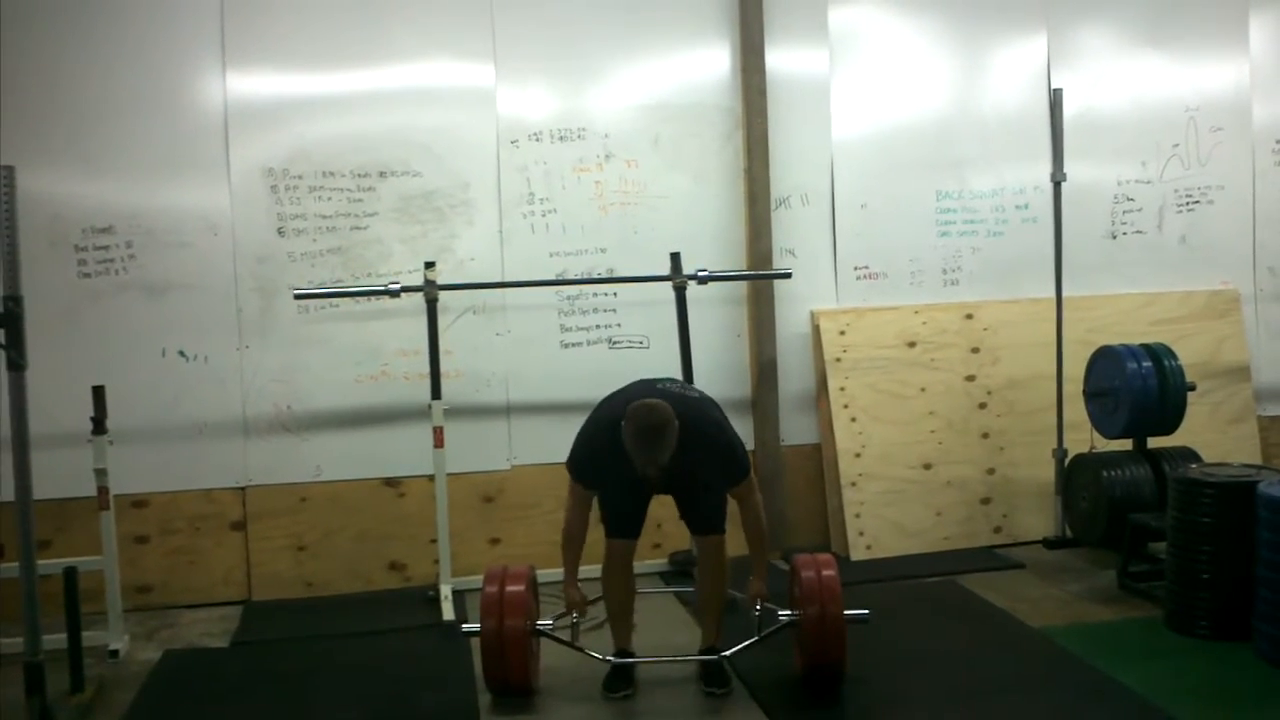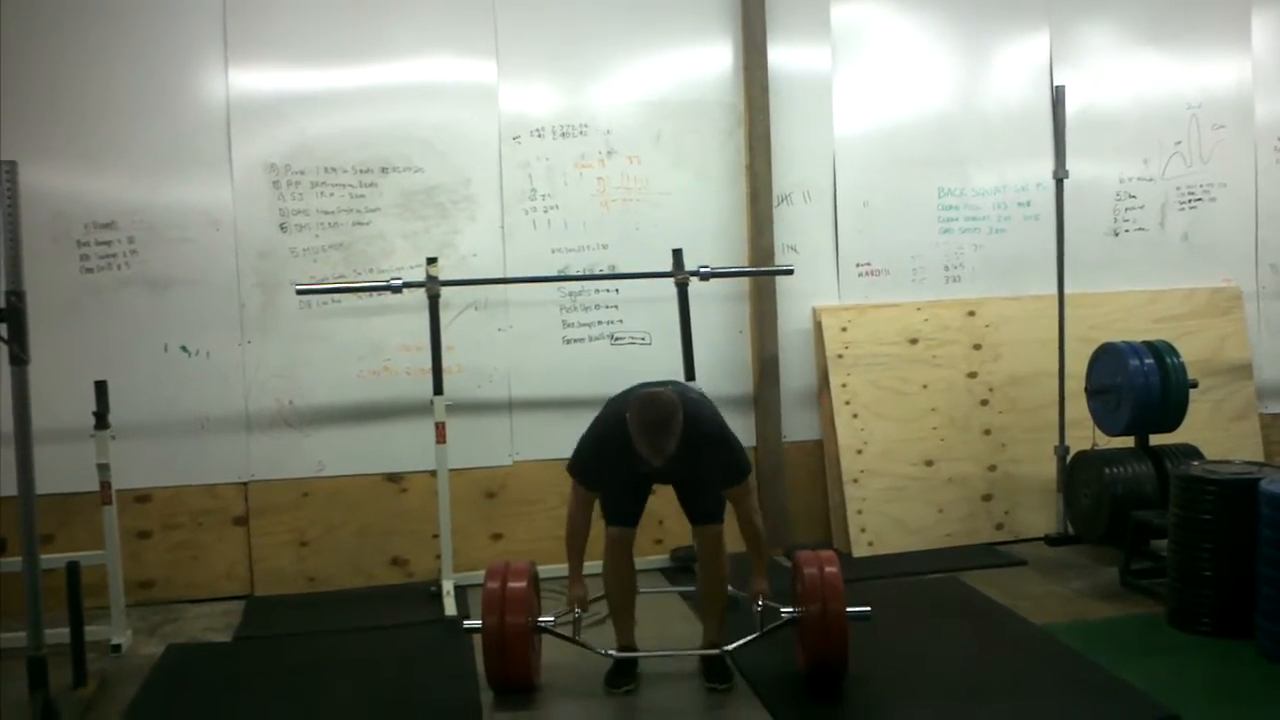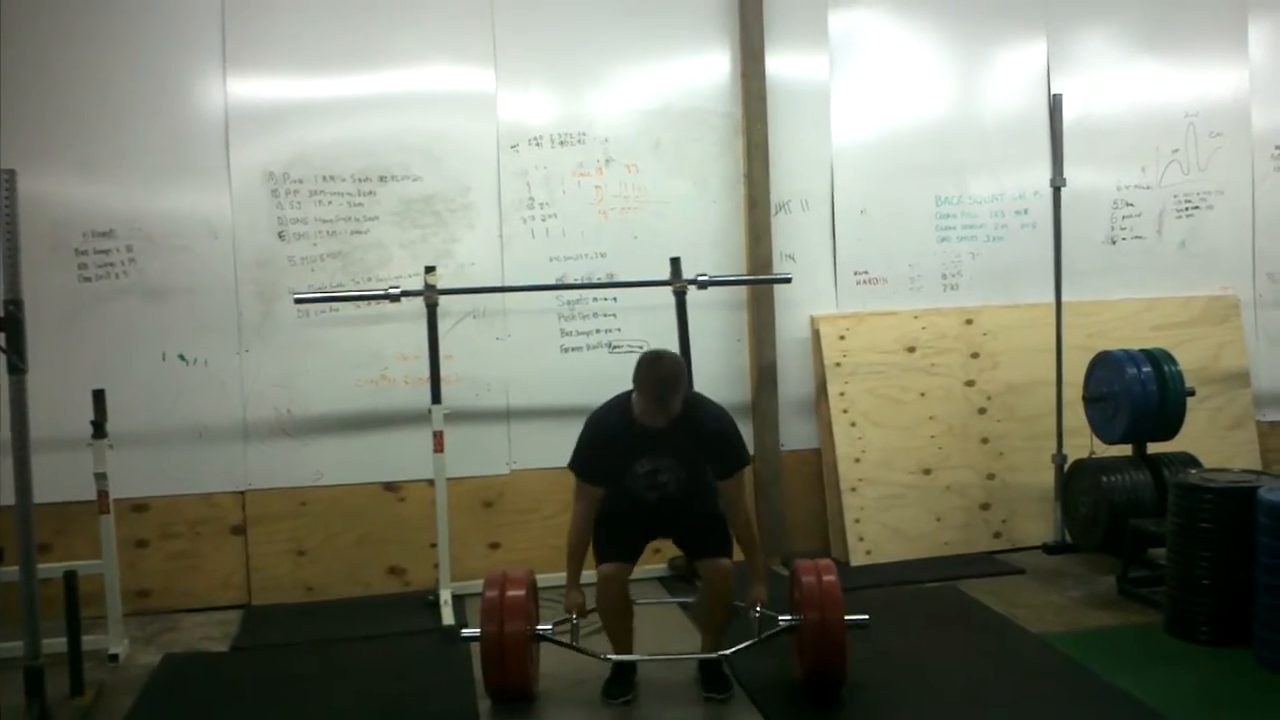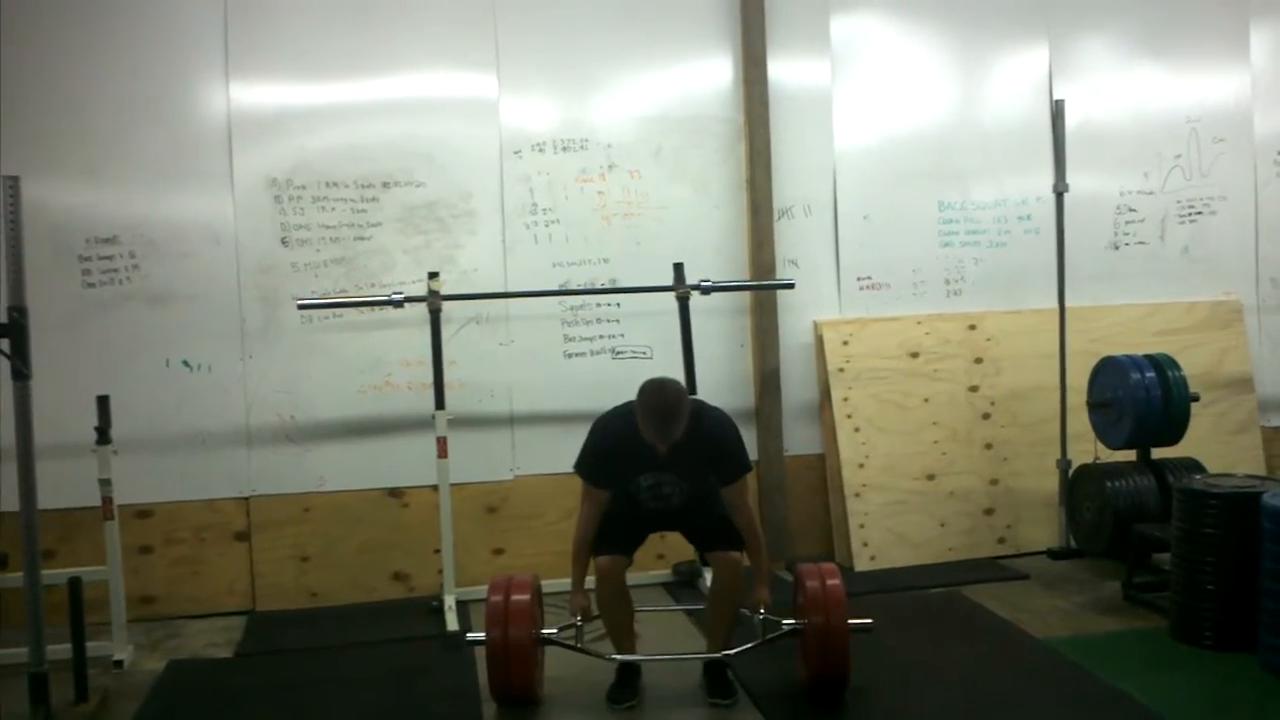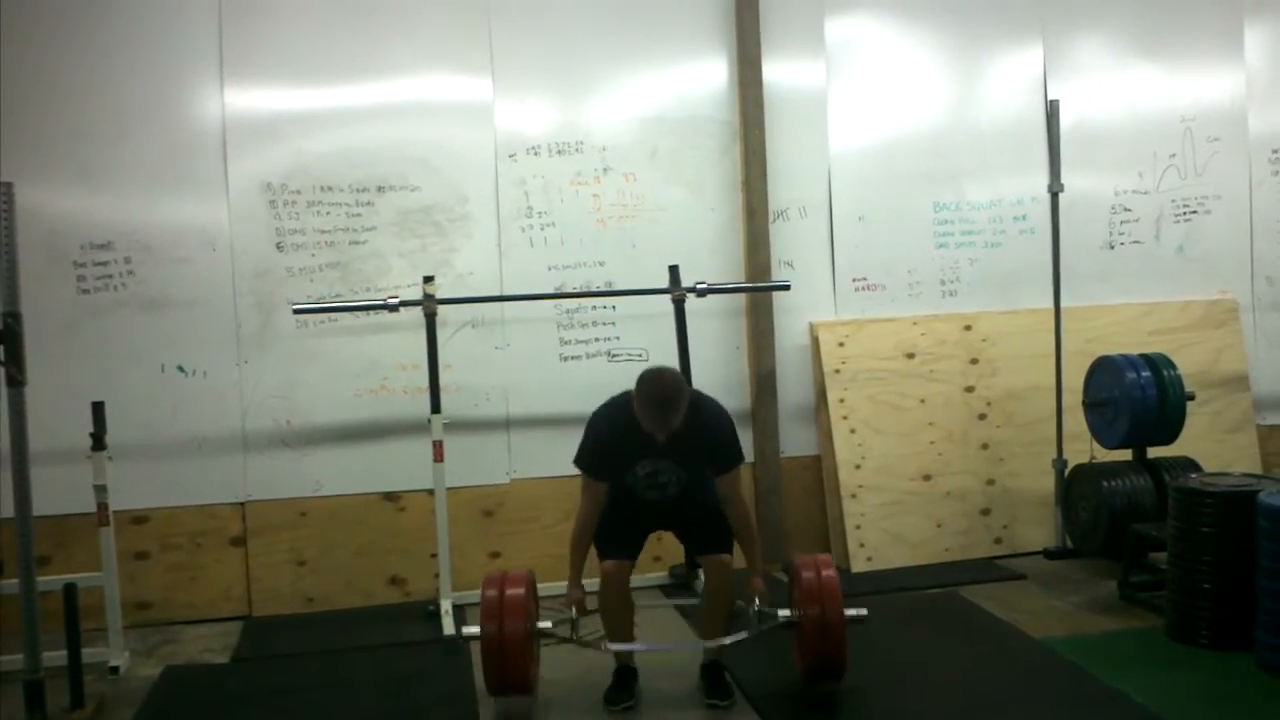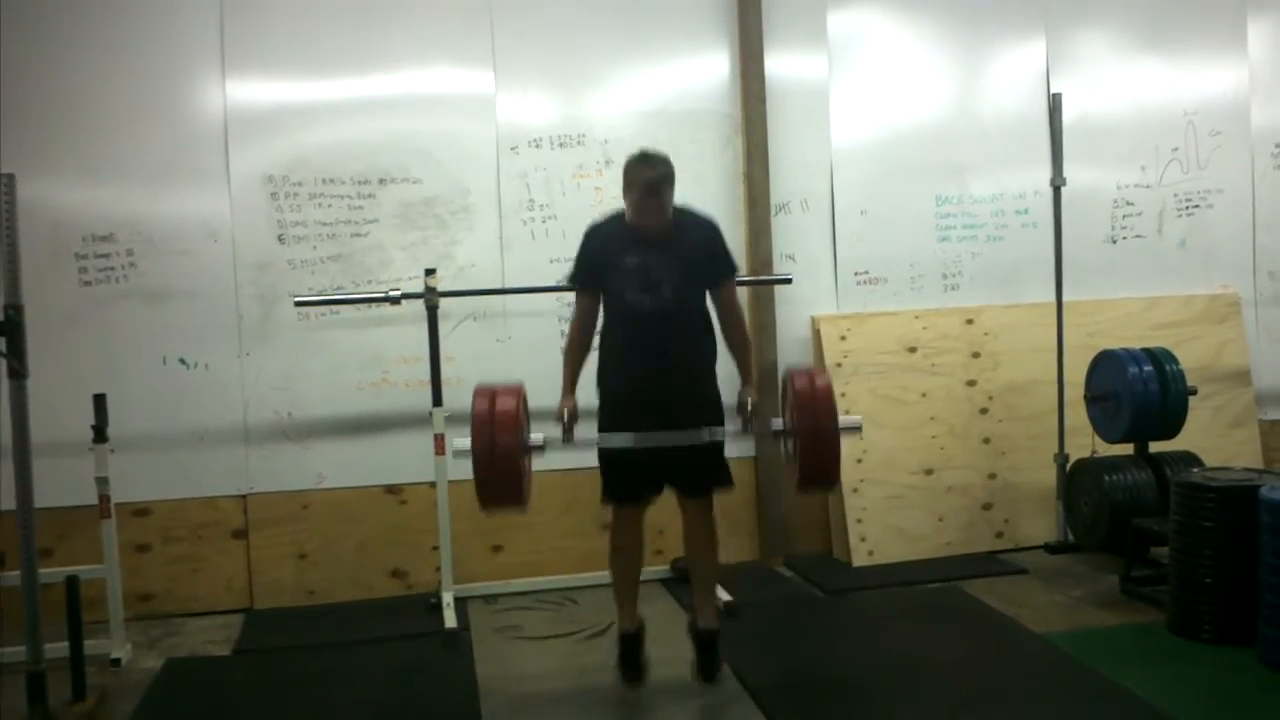
dt=0.4s
person 1, frame 1
left shoulder: (711, 431)
right shoulder: (598, 433)
left elbow: (748, 498)
right elbow: (578, 505)
left wrist: (759, 575)
right wrist: (570, 581)
left hip: (697, 466)
left knee: (712, 546)
right knee: (618, 551)
left ankle: (710, 653)
right ankle: (622, 656)
person 1, frame 2
left shoulder: (711, 430)
right shoulder: (604, 433)
left elbow: (744, 501)
right elbow: (581, 504)
left wrist: (759, 573)
right wrist: (575, 579)
left hip: (696, 463)
left knee: (710, 539)
right knee: (618, 541)
left ankle: (712, 649)
right ankle: (625, 651)
person 1, frame 3
left shoulder: (713, 421)
right shoulder: (603, 425)
left elbow: (735, 503)
right elbow: (585, 505)
left wrist: (757, 577)
right wrist: (573, 585)
left hip: (693, 503)
right hip: (624, 507)
left knee: (720, 571)
right knee: (610, 576)
left ankle: (710, 659)
right ankle: (624, 664)
person 1, frame 4
left shoulder: (717, 428)
right shoulder: (609, 432)
left elbow: (739, 506)
right elbow: (591, 508)
left wrist: (761, 580)
right wrist: (577, 587)
left hip: (698, 500)
right hip: (630, 504)
left knee: (731, 561)
right knee: (607, 566)
left ankle: (715, 664)
right ankle: (628, 666)
person 1, frame 5
left shoulder: (712, 419)
right shoulder: (607, 423)
left elbow: (733, 498)
right elbow: (591, 503)
left wrist: (756, 571)
right wrist: (574, 581)
left hip: (694, 498)
right hip: (627, 502)
left knee: (721, 565)
right knee: (613, 571)
left ankle: (712, 665)
right ankle: (625, 668)
person 1, frame 6
left shoulder: (702, 234)
right shoulder: (601, 240)
left elbow: (729, 310)
right elbow: (583, 319)
left wrist: (748, 382)
right wrist: (568, 390)
left hip: (693, 394)
right hip: (624, 398)
left knee: (698, 506)
right knee: (626, 512)
left ankle: (705, 625)
right ankle: (629, 629)
